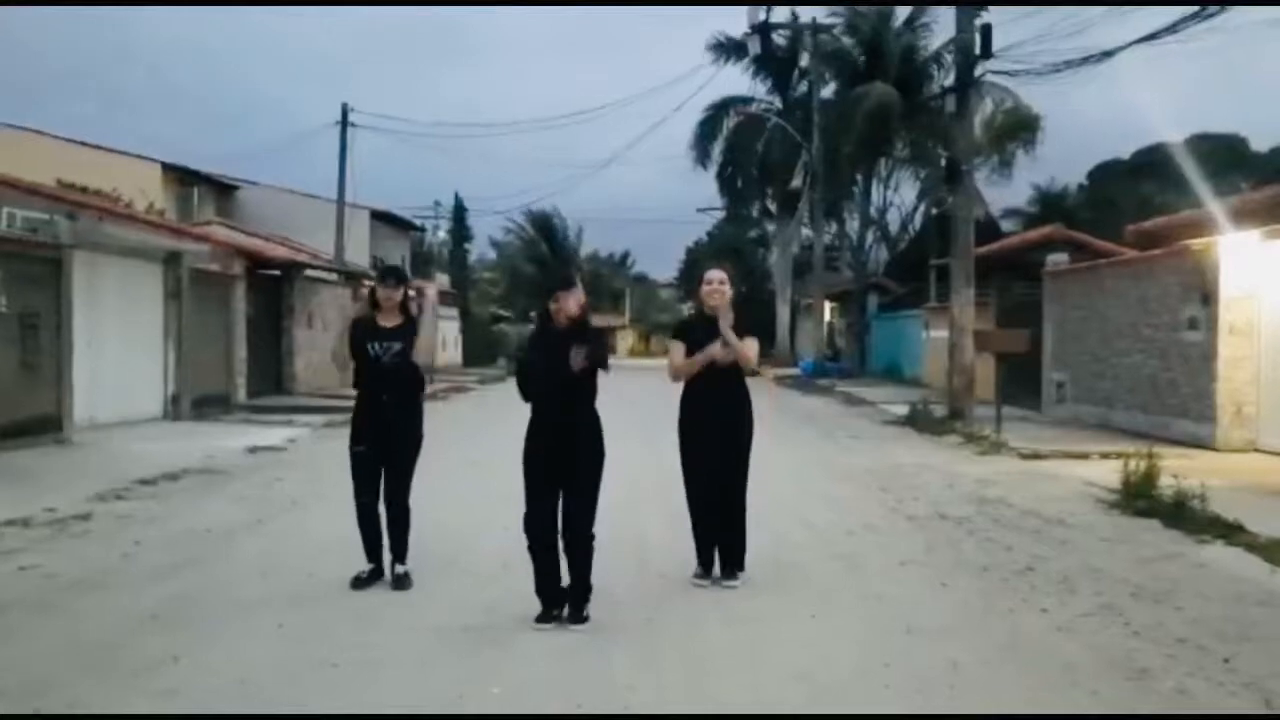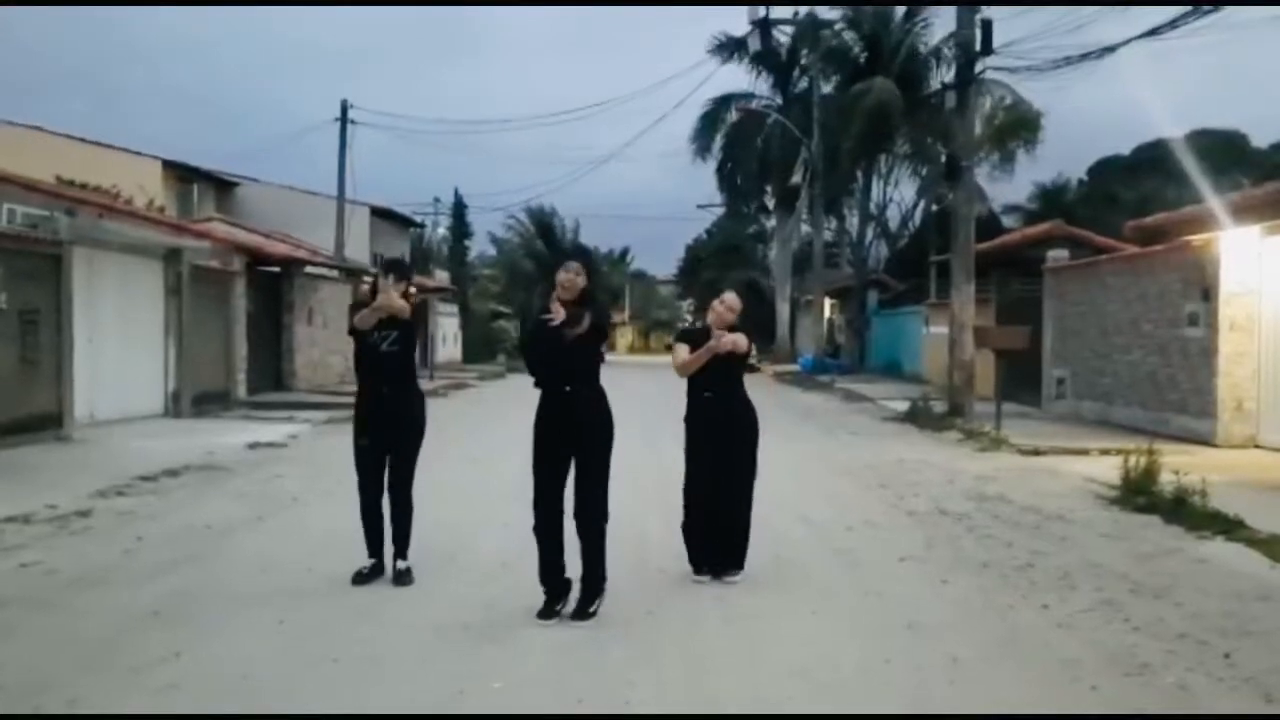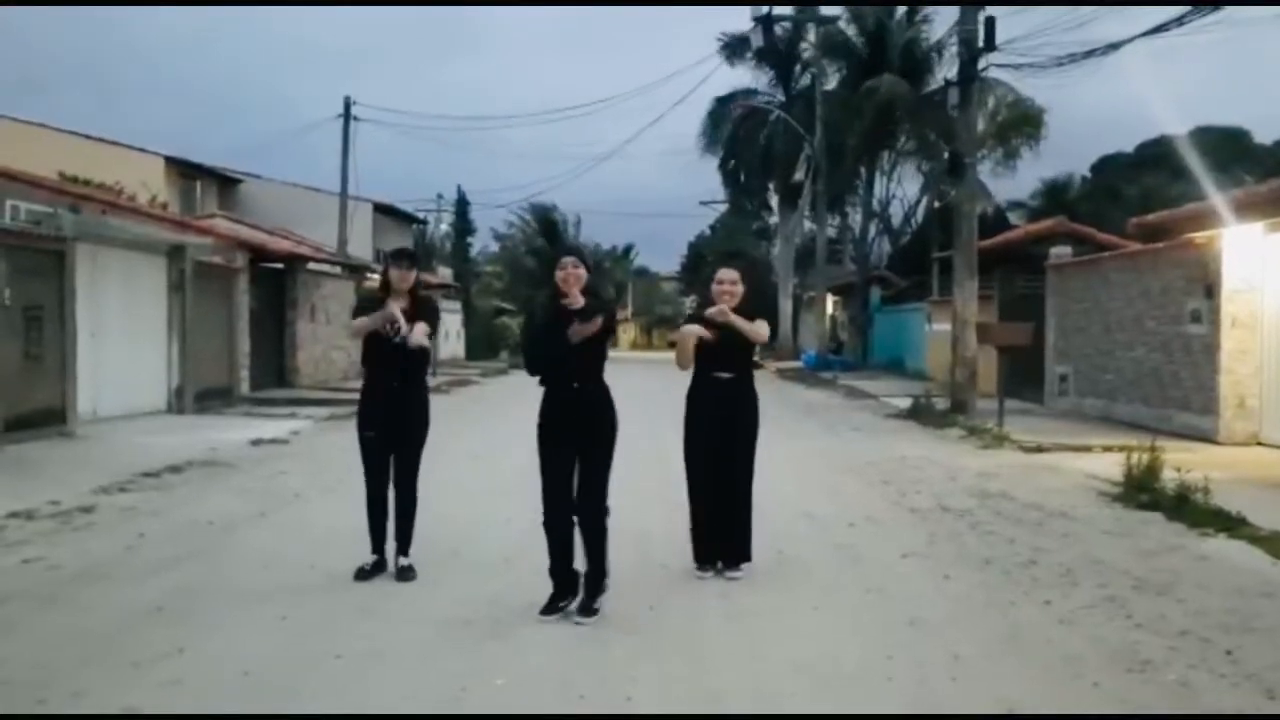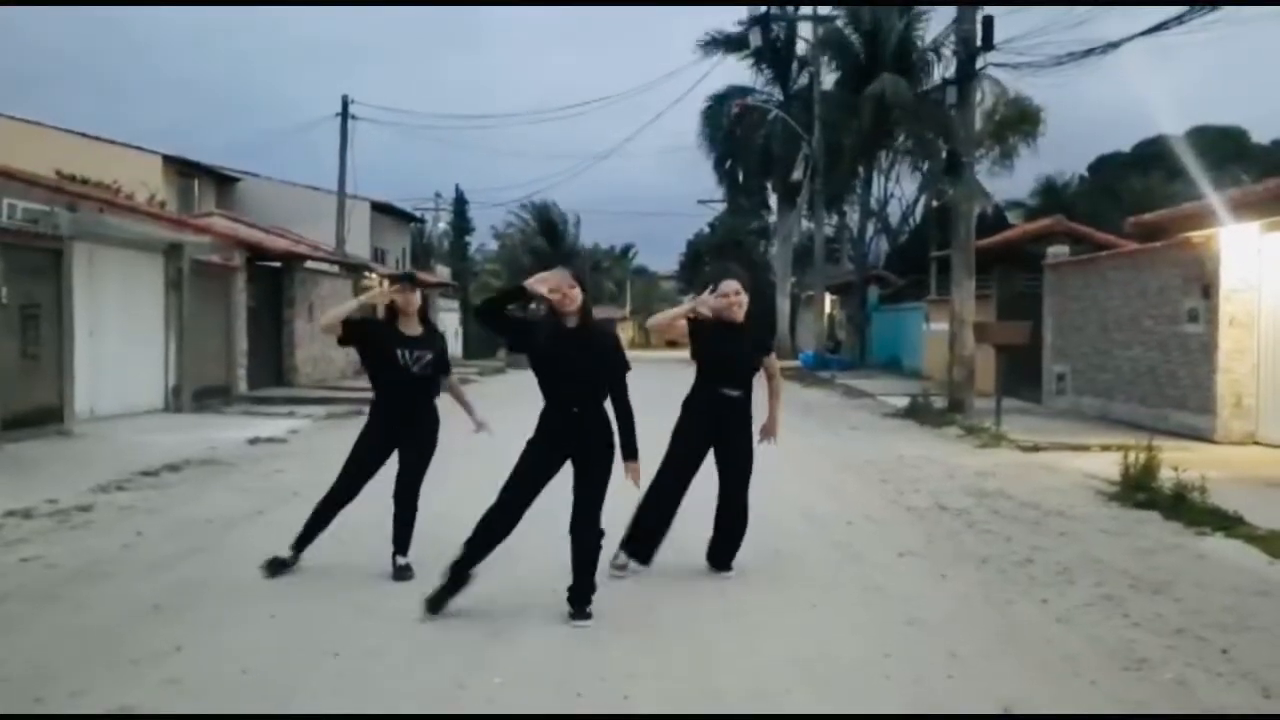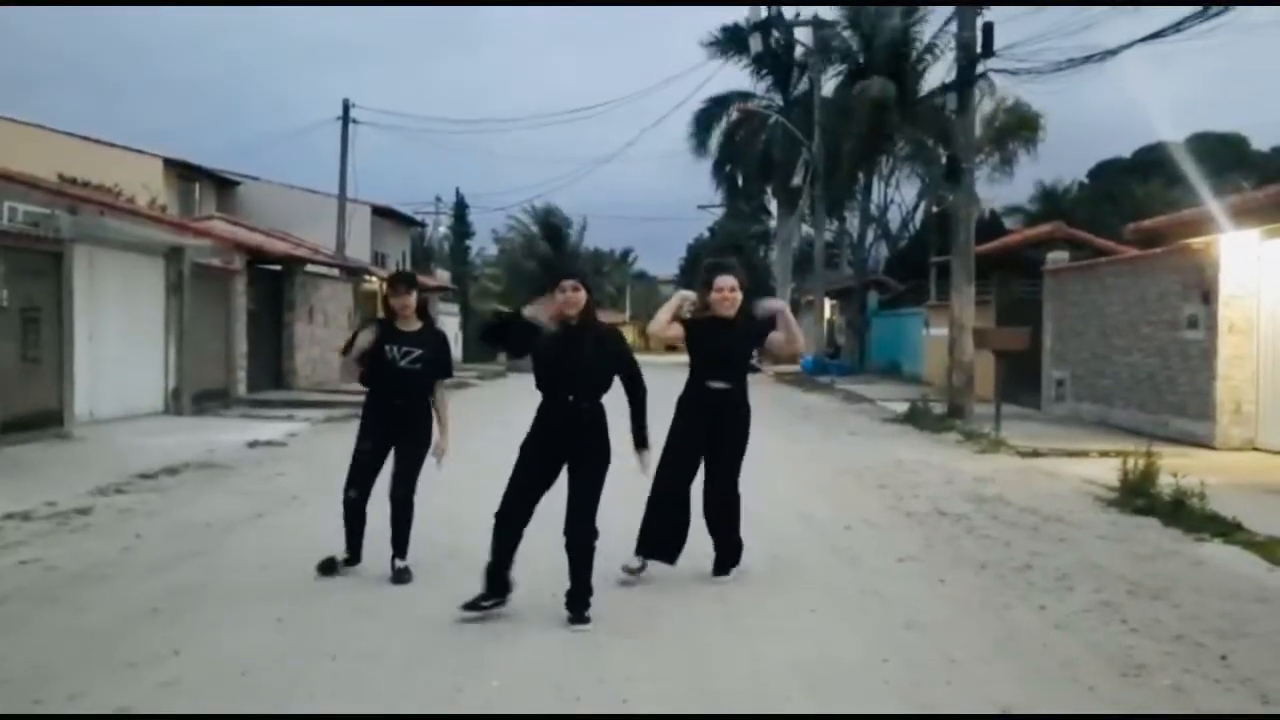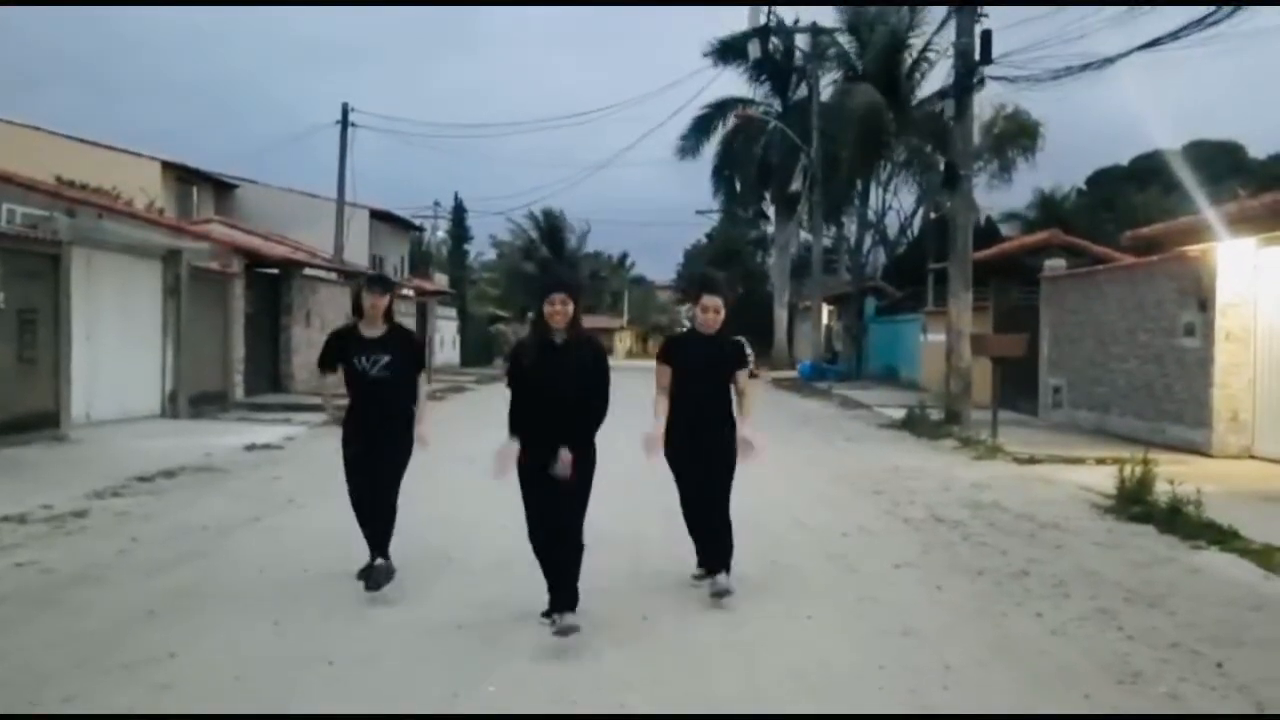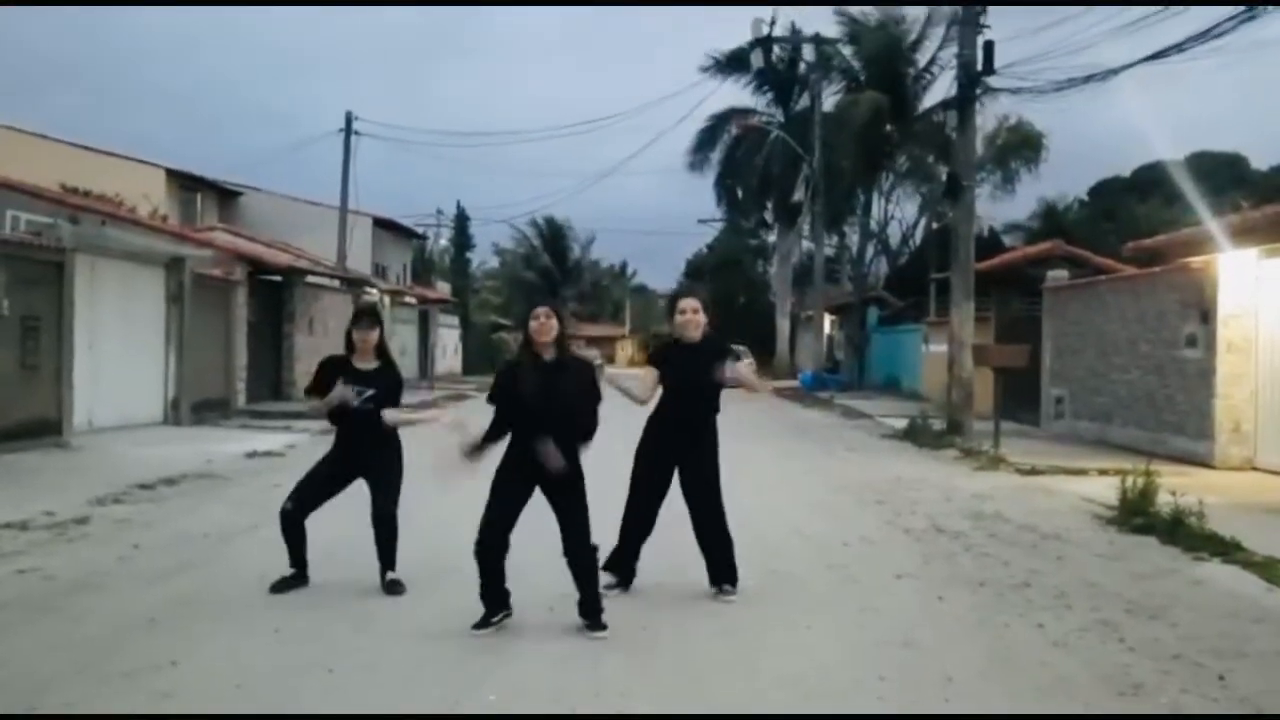
dt=0.5s
person 1, frame 1
left shoulder: (590, 336)
right shoulder: (534, 343)
left elbow: (597, 358)
right elbow: (528, 389)
left wrist: (579, 320)
right wrist: (567, 367)
left hip: (584, 437)
right hip: (543, 437)
left knee: (578, 525)
right knee: (538, 523)
left ankle: (578, 600)
right ankle: (550, 600)
person 1, frame 2
left shoulder: (592, 315)
right shoulder: (542, 320)
left elbow: (598, 328)
right elbow: (535, 364)
left wrist: (568, 322)
right wrist: (563, 333)
left hip: (590, 415)
right hip: (552, 413)
left knee: (591, 507)
right knee: (546, 507)
left ankle: (591, 592)
right ankle: (554, 591)
person 1, frame 3
left shoulder: (598, 310)
right shoulder: (542, 317)
left elbow: (603, 323)
right elbow: (534, 365)
left wrist: (581, 306)
right wrist: (568, 338)
left hip: (595, 409)
right hip: (555, 411)
left knee: (591, 502)
right knee: (555, 504)
left ankle: (594, 587)
right ankle: (563, 587)
person 1, frame 4
left shoulder: (605, 338)
right shoulder: (538, 332)
left elbow: (620, 396)
right elbow: (485, 313)
left wrist: (629, 452)
right wrist: (528, 288)
left hip: (594, 434)
right hip: (552, 429)
left knee: (586, 525)
right knee: (506, 508)
left ankle: (581, 599)
right ankle: (457, 576)
person 1, frame 5
left shoulder: (607, 337)
right shoulder: (539, 333)
left elbow: (635, 387)
right elbow: (490, 334)
left wrist: (640, 440)
right wrist: (528, 315)
left hip: (590, 430)
right hip: (547, 426)
left knee: (580, 523)
right knee: (512, 509)
left ankle: (579, 602)
right ankle: (496, 588)
person 1, frame 6
left shoulder: (591, 349)
right shoulder: (525, 349)
left elbow: (599, 406)
right elbow: (518, 405)
left wrist: (572, 448)
right wrist: (514, 441)
left hip: (576, 444)
right hip: (534, 444)
left knee: (568, 523)
right knee: (542, 525)
left ankle: (566, 604)
right ankle: (558, 595)
person 1, frame 7
left shoulder: (579, 369)
right shoulder: (513, 372)
left elbow: (588, 424)
right elbow: (500, 424)
left wrist: (562, 449)
right wrist: (475, 448)
left hip: (563, 467)
right hip: (518, 463)
left knee: (579, 545)
right knee: (490, 541)
left ankle: (591, 612)
right ankle: (497, 605)
person 2, frame 1
left shoulder: (414, 327)
right shoulder: (360, 326)
left elbow: (421, 362)
right elbow: (343, 365)
right wrist: (345, 326)
left hip: (405, 421)
right hip: (367, 420)
left knee: (396, 497)
right knee: (365, 498)
left ankle: (399, 564)
right ankle: (374, 564)
person 2, frame 2
left shoulder: (408, 314)
right shoulder: (363, 309)
left elbow: (401, 309)
right elbow: (360, 324)
left wrist: (392, 303)
right wrist: (377, 306)
left hip: (406, 412)
right hip: (369, 411)
left knee: (399, 488)
right knee: (369, 490)
left ankle: (401, 559)
right ankle: (374, 558)
person 2, frame 3
left shoulder: (425, 305)
right shoulder: (370, 304)
left elbow: (423, 329)
right elbow: (356, 329)
left wrist: (418, 337)
right wrist: (385, 314)
left hip: (412, 402)
right hip: (374, 402)
left knee: (406, 481)
right knee: (375, 482)
left ankle: (403, 555)
right ankle: (377, 554)
person 2, frame 4
left shoulder: (435, 338)
right shoulder: (376, 331)
left elbow: (447, 379)
right elbow: (326, 325)
left wrist: (472, 413)
right wrist: (364, 300)
left hip: (422, 426)
right hip: (383, 421)
left knee: (407, 493)
right knee: (343, 488)
left ankle: (401, 556)
right ankle: (295, 550)
person 2, frame 5
left shoulder: (435, 338)
right shoulder: (376, 331)
left elbow: (439, 387)
left wrist: (444, 432)
right wrist: (357, 351)
left hip: (416, 421)
right hip: (377, 417)
left knee: (401, 492)
right knee: (355, 492)
left ankle: (400, 558)
right ankle: (350, 552)
person 2, frame 6
left shoulder: (404, 338)
right shoulder: (343, 338)
left elbow: (419, 379)
right elbow: (326, 372)
left wrist: (421, 420)
right wrist: (331, 403)
left hip: (396, 427)
right hip: (357, 425)
left knee: (384, 492)
right knee: (360, 495)
left ankle: (380, 559)
right ankle: (378, 557)
person 2, frame 7
left shoulder: (389, 374)
right shoulder: (332, 367)
left elbow: (387, 415)
right elbow: (318, 407)
left wrist: (431, 416)
right wrist: (332, 398)
left hip: (383, 454)
right hip: (345, 451)
left knee: (384, 513)
right knee: (292, 509)
left ankle: (389, 573)
right ankle: (298, 570)
person 3, frame 1
left shoulder: (743, 325)
right shoulder: (686, 327)
left elbow: (750, 361)
right elbow: (676, 370)
left wrist: (727, 332)
right wrist: (707, 354)
left hip: (734, 413)
right hip: (696, 414)
left knee: (732, 487)
right knee: (700, 488)
left ankle: (731, 564)
right ankle: (703, 562)
person 3, frame 2
left shoulder: (739, 338)
right shoulder: (688, 336)
left elbow: (738, 343)
right elbow: (681, 367)
left wrist: (726, 342)
right wrist: (710, 347)
left hip: (737, 422)
right hip: (701, 420)
left knee: (736, 492)
right knee: (699, 492)
left ankle: (730, 562)
right ankle: (703, 561)
person 3, frame 3
left shoulder: (749, 320)
right shoulder: (697, 319)
left elbow: (761, 335)
right elbow: (684, 364)
left wrist: (730, 317)
right wrist: (686, 337)
left hip: (740, 404)
right hip: (703, 403)
left knee: (736, 479)
right knee: (703, 480)
left ankle: (733, 556)
right ankle: (705, 556)
person 3, frame 4
left shoulder: (759, 334)
right shoulder: (702, 328)
left elbow: (773, 374)
right elbow: (653, 325)
left wrist: (773, 416)
right wrist: (691, 307)
left hip: (738, 419)
right hip: (699, 414)
left knee: (735, 494)
right knee: (670, 481)
left ankle: (721, 556)
right ankle: (631, 549)
person 3, frame 5
left shoulder: (752, 328)
right shoulder: (696, 326)
left elbow: (794, 348)
right elbow: (655, 331)
left wrist: (783, 311)
right wrist: (678, 297)
left hip: (733, 413)
right hip: (693, 409)
left knee: (722, 487)
right knee: (670, 479)
left ankle: (726, 559)
right ankle: (645, 554)
person 3, frame 6
left shoulder: (734, 349)
right shoulder: (675, 345)
left elbow: (743, 395)
right elbow: (664, 393)
left wrist: (743, 428)
right wrist: (658, 428)
left hip: (720, 431)
right hip: (680, 432)
left knee: (716, 501)
right knee: (692, 499)
left ankle: (719, 570)
right ankle: (709, 561)
person 3, frame 7
left shoulder: (719, 350)
right shoulder: (663, 353)
left elbow: (753, 383)
right elbow: (644, 394)
left wrist: (737, 375)
right wrist: (621, 386)
left hip: (701, 438)
right hip: (660, 435)
left knee: (708, 509)
right knee: (640, 505)
left ankle: (724, 579)
right ankle: (622, 573)
